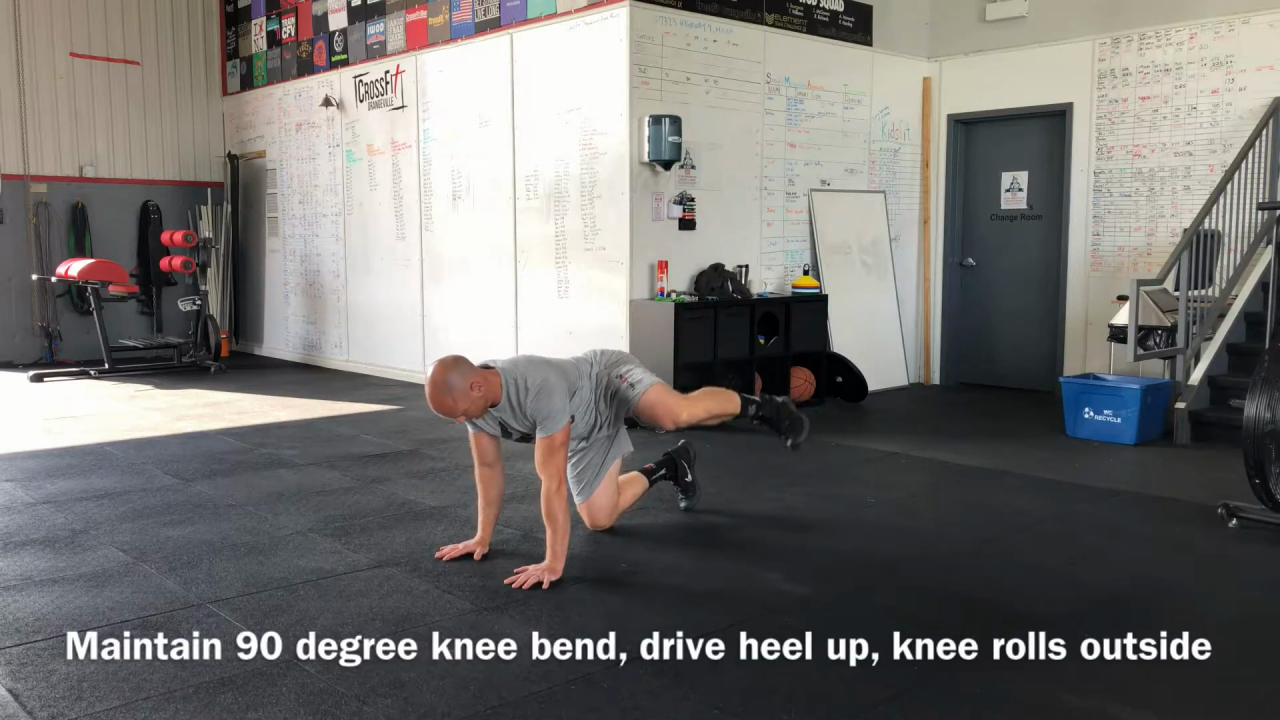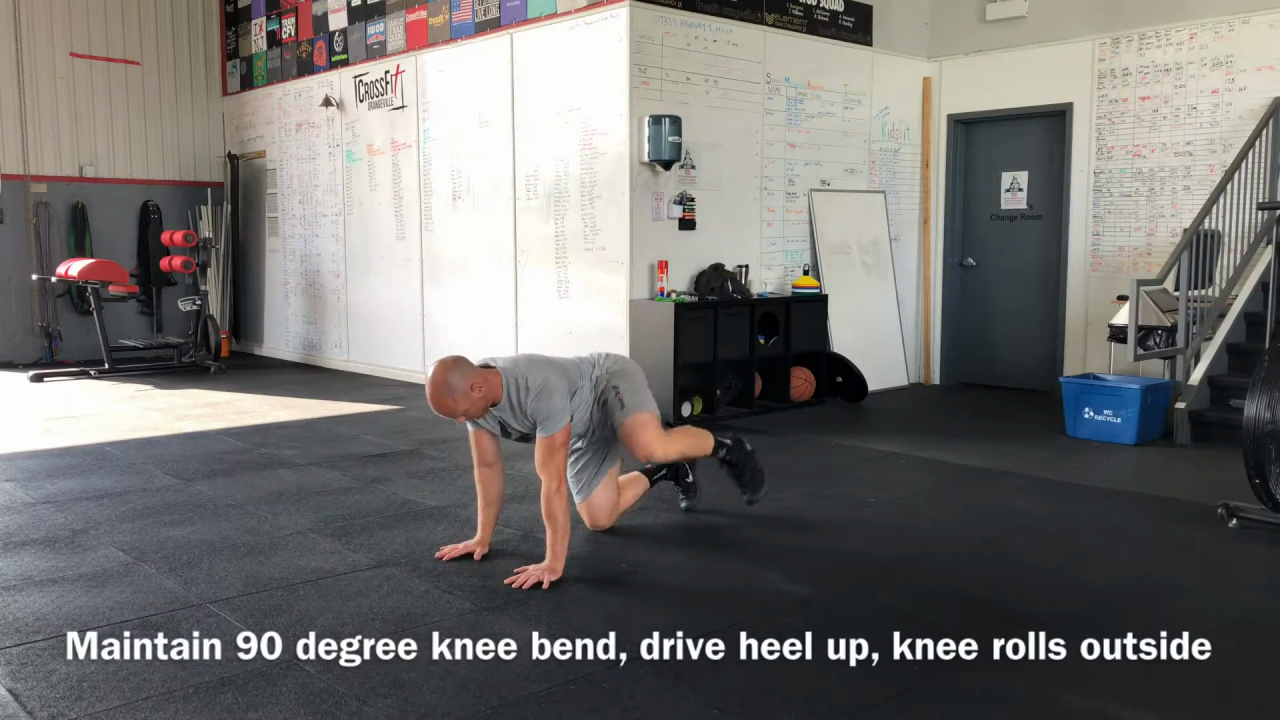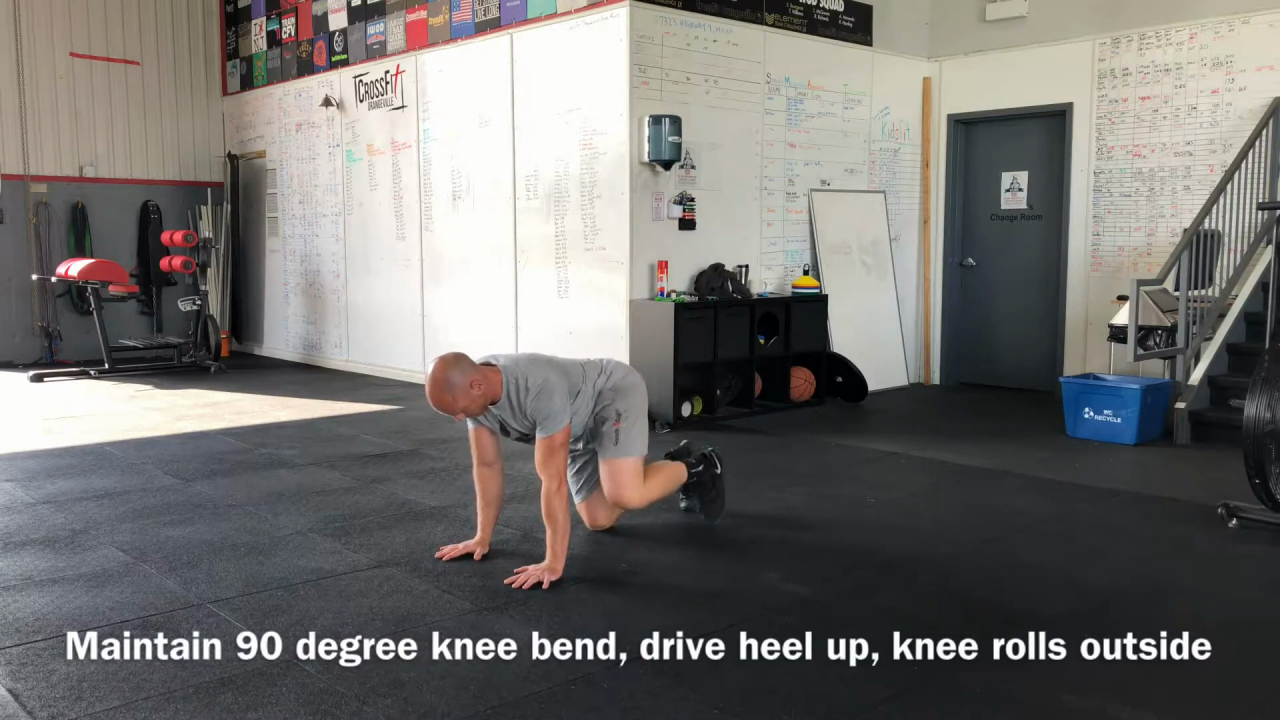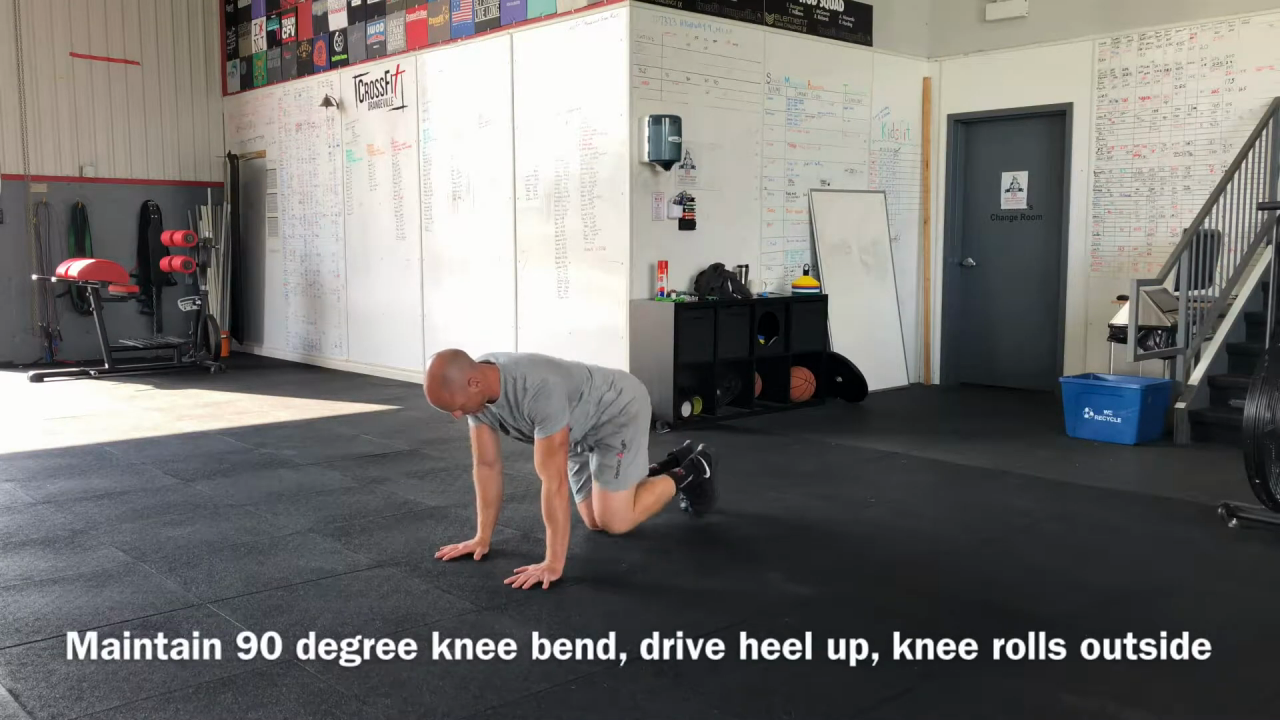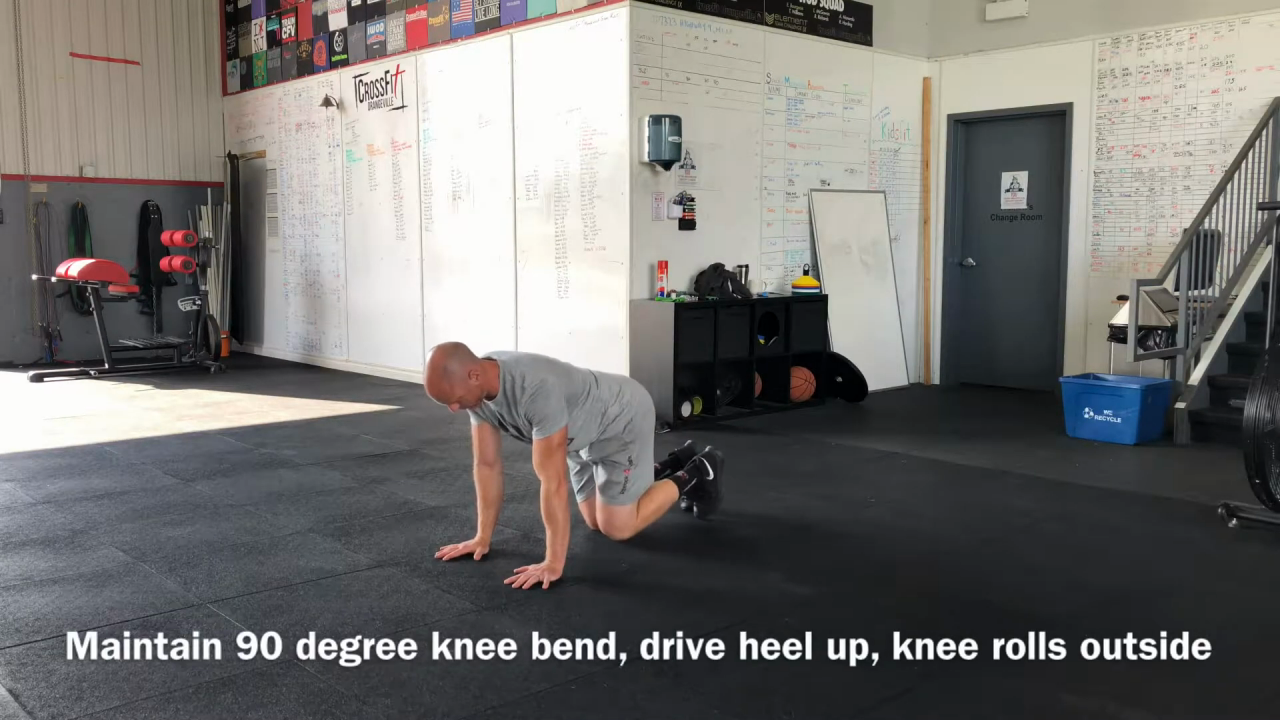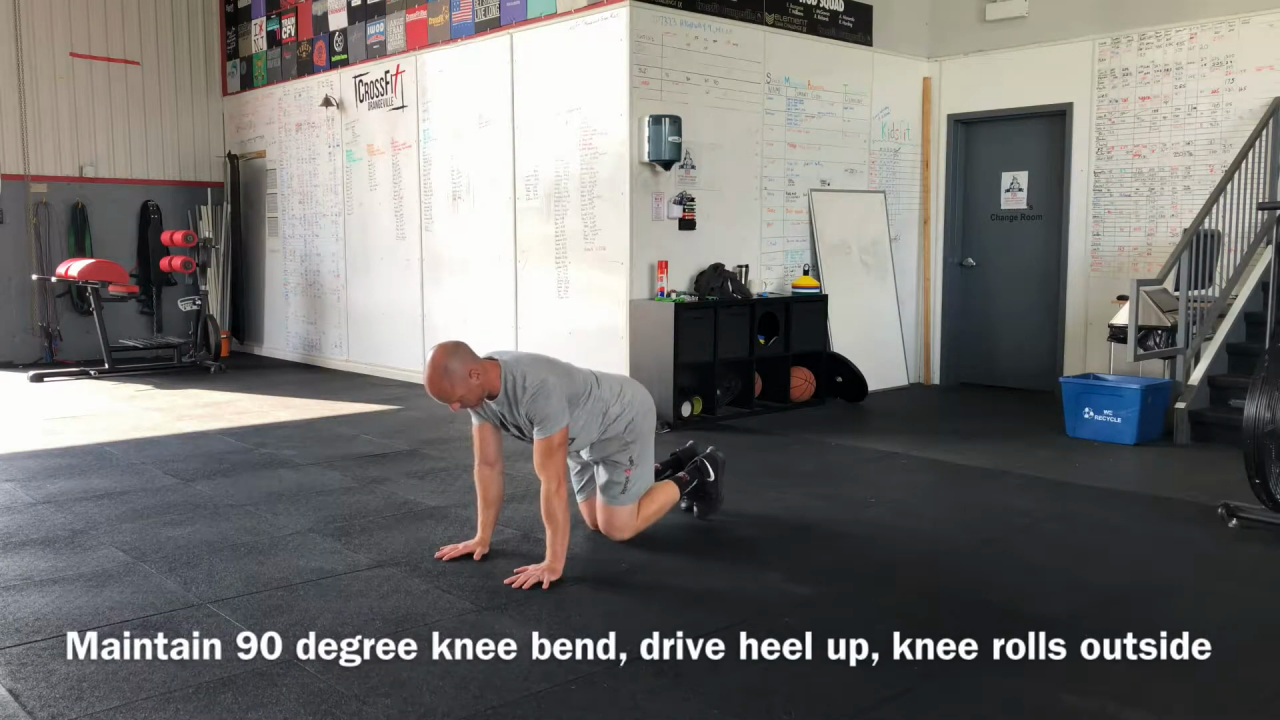
dt=0.2s
person 1, frame 1
left shoulder: (539, 390)
right shoulder: (474, 396)
left elbow: (553, 479)
right elbow: (488, 468)
left wrist: (554, 562)
right wrist: (482, 538)
right hip: (586, 429)
left knee: (676, 415)
right knee: (601, 520)
left ankle: (755, 407)
right ankle: (666, 466)
person 1, frame 2
left shoulder: (539, 390)
right shoulder: (473, 393)
left elbow: (553, 479)
right elbow: (487, 467)
left wrist: (554, 563)
right wrist: (483, 537)
right hip: (582, 426)
left knee: (650, 448)
right knee: (600, 521)
left ankle: (724, 448)
right ankle: (675, 467)
person 1, frame 3
left shoulder: (539, 389)
right shoulder: (473, 390)
left elbow: (553, 480)
right elbow: (487, 466)
left wrist: (554, 563)
right wrist: (482, 538)
left hip: (613, 393)
right hip: (582, 426)
left knee: (624, 495)
right knee: (598, 521)
left ankle: (699, 467)
right ankle: (671, 463)
person 1, frame 4
left shoulder: (537, 389)
right shoulder: (474, 389)
left elbow: (554, 480)
right elbow: (487, 466)
left wrist: (554, 563)
right wrist: (482, 538)
left hip: (618, 408)
right hip: (584, 428)
left knee: (614, 521)
right knee: (596, 522)
left ankle: (691, 471)
right ankle: (672, 464)
person 1, frame 5
left shoulder: (536, 389)
right shoulder: (476, 387)
left elbow: (553, 481)
right elbow: (487, 465)
left wrist: (554, 563)
right wrist: (482, 537)
left hip: (622, 419)
right hip: (588, 432)
left knee: (617, 527)
right knee: (597, 521)
left ankle: (696, 474)
right ankle: (676, 463)
person 1, frame 6
left shoulder: (536, 389)
right shoulder: (476, 387)
left elbow: (552, 481)
right elbow: (487, 465)
left wrist: (554, 563)
right wrist: (482, 537)
left hip: (623, 418)
right hip: (588, 432)
left knee: (618, 528)
right knee: (597, 522)
left ankle: (698, 474)
right ankle: (678, 464)
